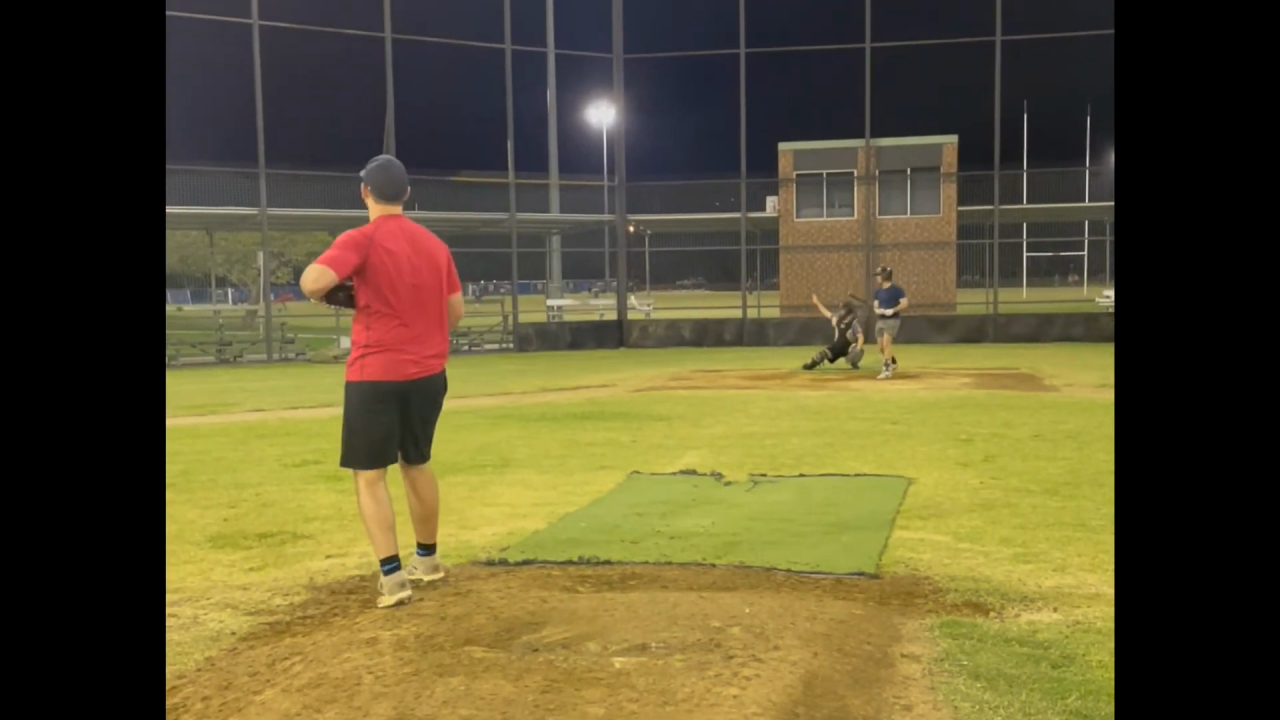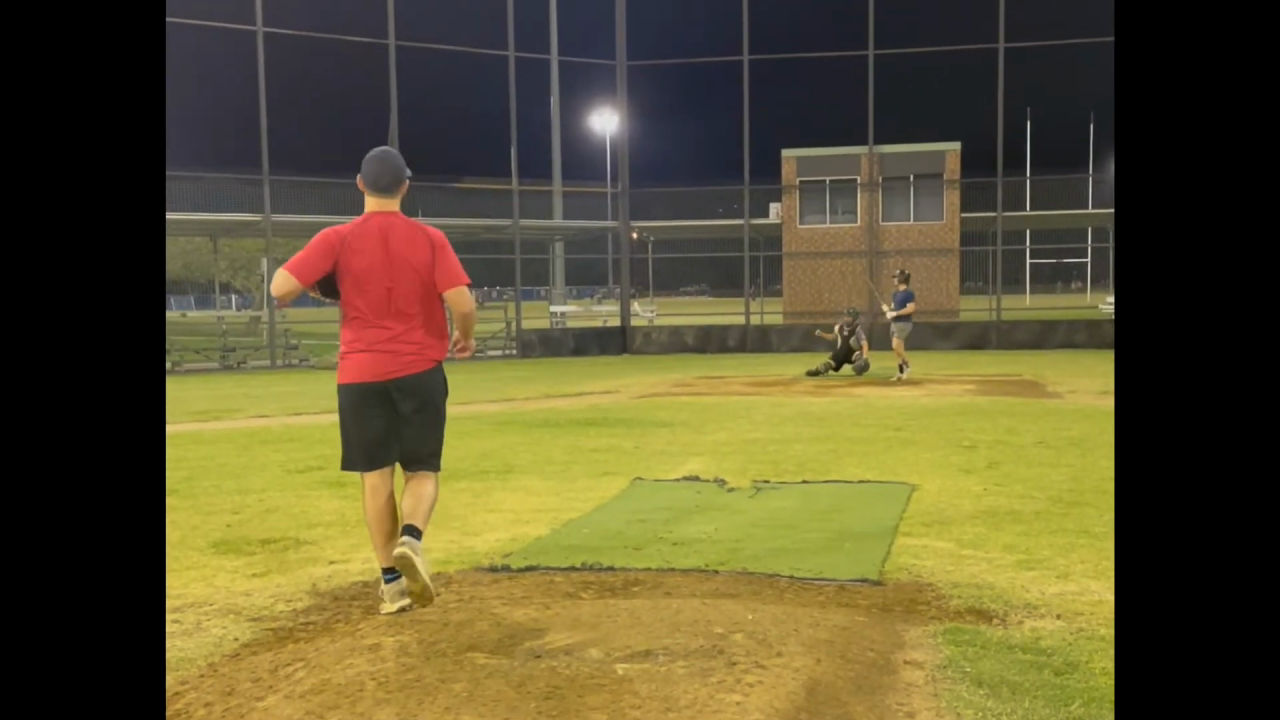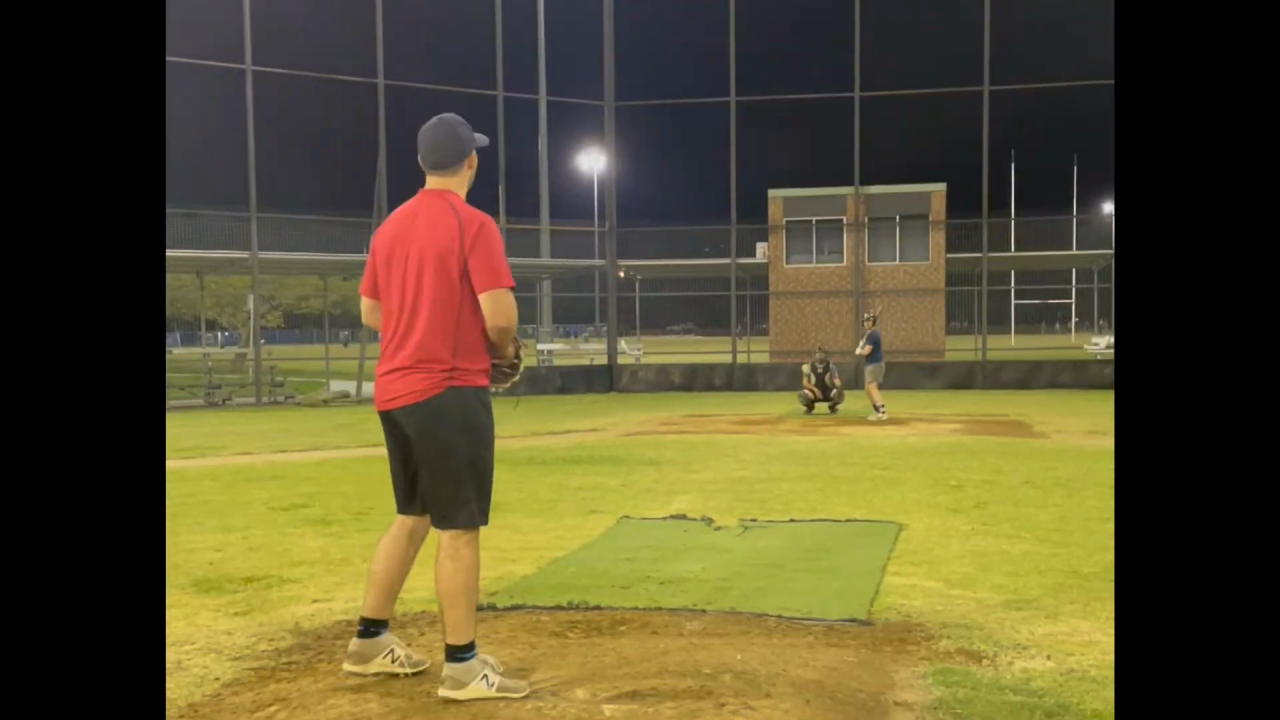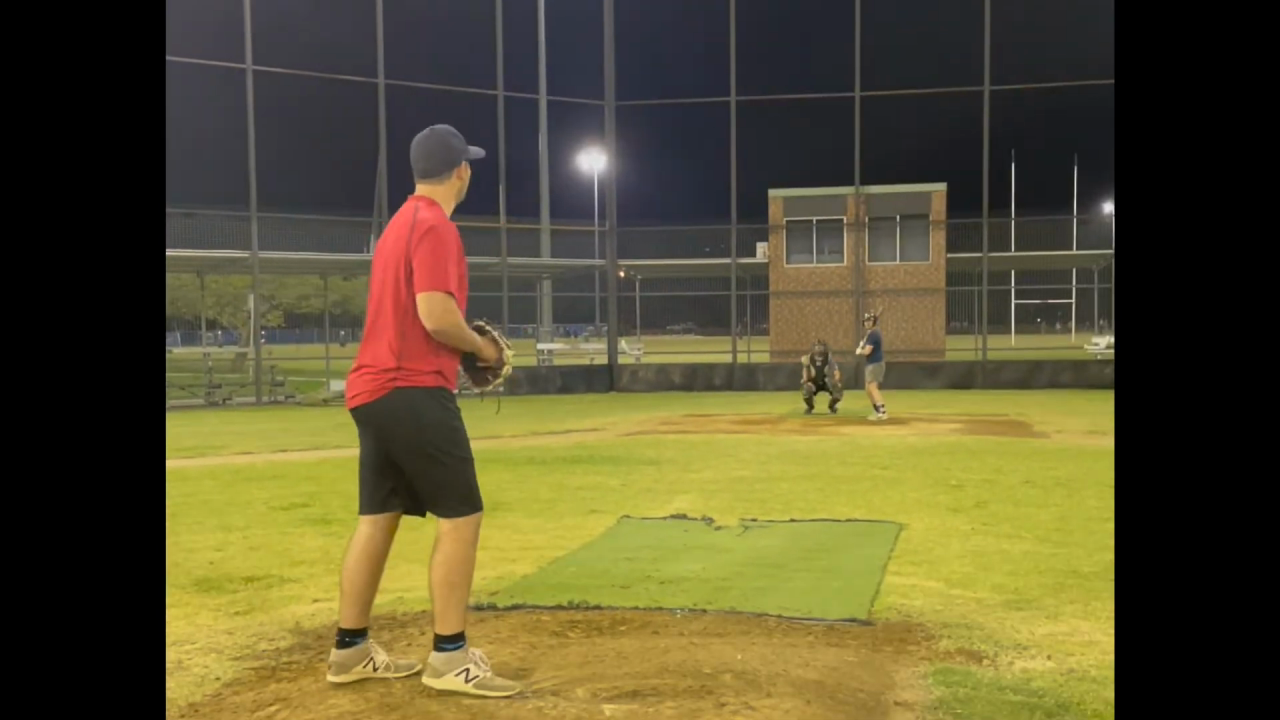
dt=0.4s
person 1, frame 1
left shoulder: (359, 239)
right shoulder: (435, 245)
left elbow: (313, 283)
right elbow: (457, 310)
left wrist: (326, 287)
left hip: (373, 374)
right hip: (428, 372)
left knee: (370, 475)
right knee: (418, 465)
left ankle: (392, 577)
right ankle: (427, 558)
person 1, frame 2
left shoulder: (339, 238)
right shoulder: (431, 238)
left elbow: (281, 288)
right elbow: (463, 305)
left wrist: (322, 281)
right wrist: (466, 335)
left hip: (361, 375)
right hip: (421, 372)
left knee: (376, 476)
right knee: (422, 470)
left ankle: (392, 582)
right ankle: (411, 541)
person 1, frame 3
left shoulder: (390, 227)
right shoulder: (474, 224)
left elbow: (371, 313)
right elbow: (500, 316)
right wrist: (503, 349)
left hip: (396, 390)
right hip: (449, 391)
left knee: (413, 515)
right knee: (460, 528)
left ankle: (369, 639)
right ankle: (463, 666)
person 1, frame 4
left shoulder: (400, 224)
right shoulder: (436, 226)
right elbow: (436, 316)
left wrist: (464, 342)
right wrist: (481, 346)
left hip: (379, 388)
right hip: (412, 389)
left knee: (377, 517)
right knee: (461, 515)
left ankle: (351, 649)
right ankle: (450, 657)
